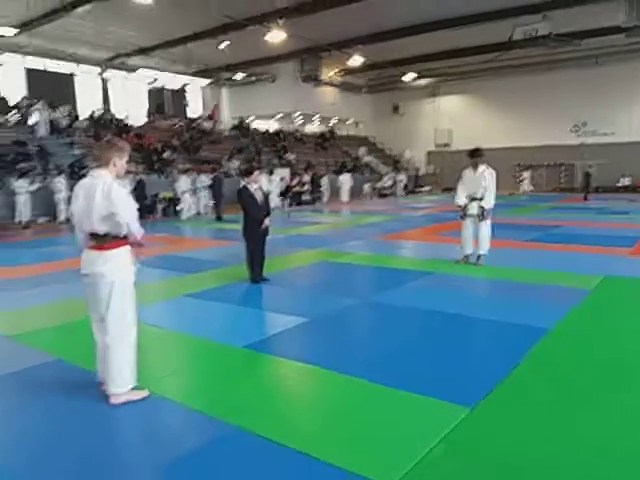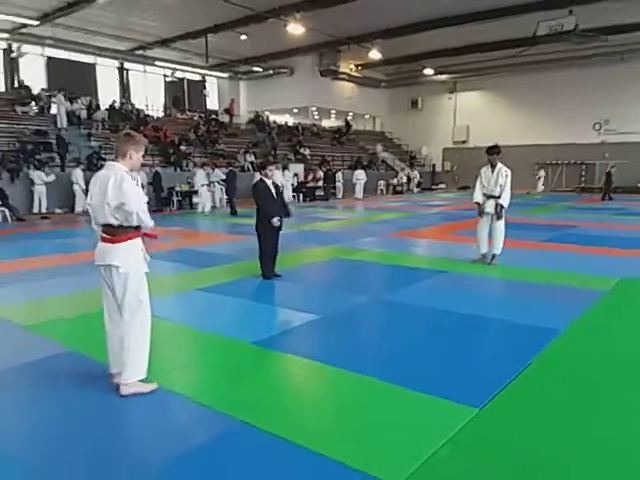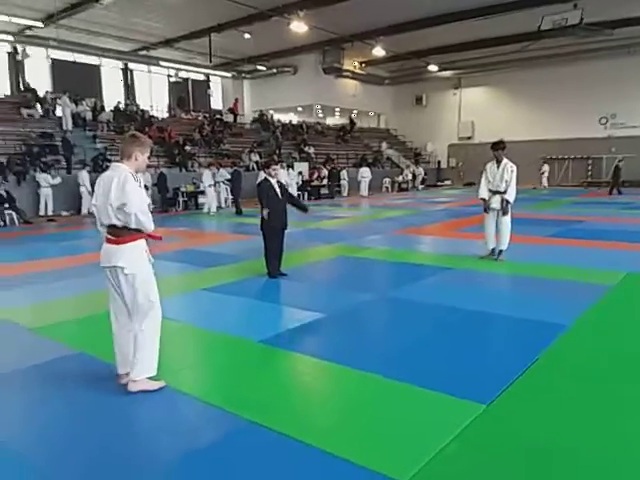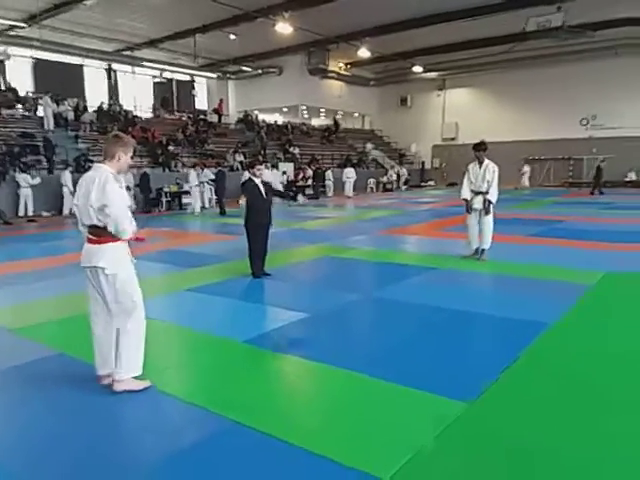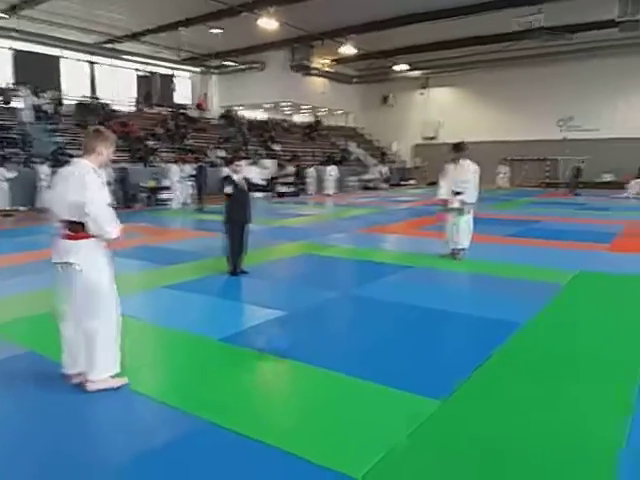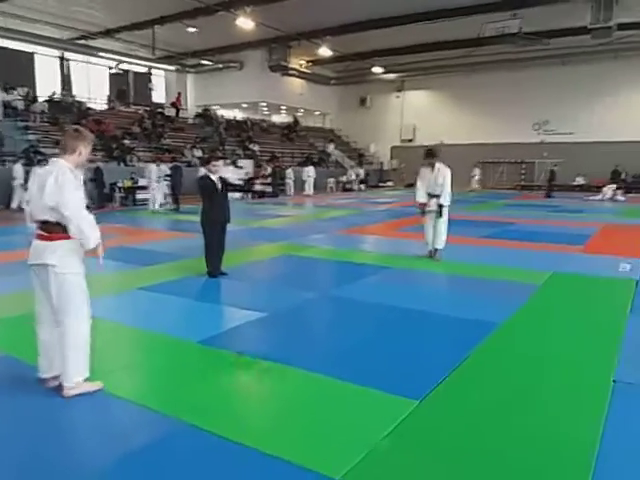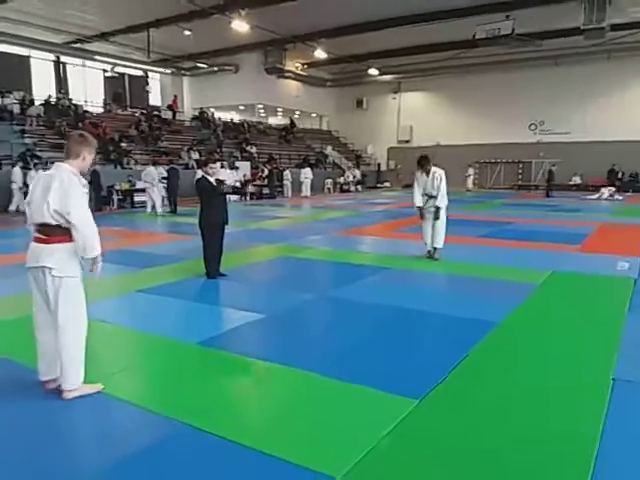
dt=0.1s
person 1, frame 1
left shoulder: (82, 186)
right shoulder: (110, 187)
left elbow: (81, 226)
right elbow: (128, 220)
left wrist: (92, 243)
right wrist: (137, 233)
left hip: (92, 258)
right hip: (113, 260)
left knee: (102, 322)
right knee: (120, 324)
left ankle: (108, 376)
right ankle: (118, 389)
person 1, frame 2
left shoulder: (98, 177)
right shoulder: (122, 179)
left elbow: (96, 216)
right elbow: (138, 212)
left wrist: (109, 232)
right wrist: (147, 224)
left hip: (106, 249)
right hip: (125, 252)
left knee: (114, 314)
right knee: (136, 315)
left ankle: (119, 369)
right ankle: (129, 379)
person 1, frame 3
left shoulder: (104, 178)
right shoulder: (127, 180)
left elbow: (101, 216)
right elbow: (139, 216)
left wrist: (125, 231)
right wrist: (150, 227)
left hip: (111, 250)
right hip: (130, 253)
left knee: (121, 315)
right knee: (148, 312)
left ankle: (125, 370)
right ankle: (138, 375)
person 1, frame 4
left shoulder: (86, 179)
right shoulder: (109, 181)
left elbow: (83, 217)
right elbow: (119, 220)
right wrist: (130, 232)
left hip: (92, 250)
right hip: (111, 253)
left knee: (102, 315)
right knee: (132, 311)
left ankle: (106, 371)
right ankle: (123, 375)
person 1, frame 5
left shoulder: (64, 173)
right shoulder: (89, 176)
left elbow: (57, 212)
right elbow: (98, 213)
right wrist: (113, 231)
left hip: (65, 247)
right hip: (86, 250)
left knee: (71, 312)
right knee: (103, 311)
left ankle: (75, 369)
right ankle: (96, 375)
person 1, frame 6
left shoulder: (40, 174)
right shoulder: (67, 176)
left elbow: (32, 213)
right elbow: (76, 216)
right wrist: (94, 242)
left hip: (40, 248)
right hip: (62, 251)
left knee: (47, 314)
right knee: (74, 315)
left ankle: (51, 372)
right ankle: (71, 380)
person 1, frame 7
left shoulder: (42, 177)
right shoulder: (71, 181)
left elbow: (32, 214)
right elbow: (82, 222)
right wrist: (94, 254)
left hip: (37, 250)
right hip: (60, 254)
left knee: (45, 318)
right knee: (71, 319)
left ankle: (50, 376)
right ankle: (71, 384)
